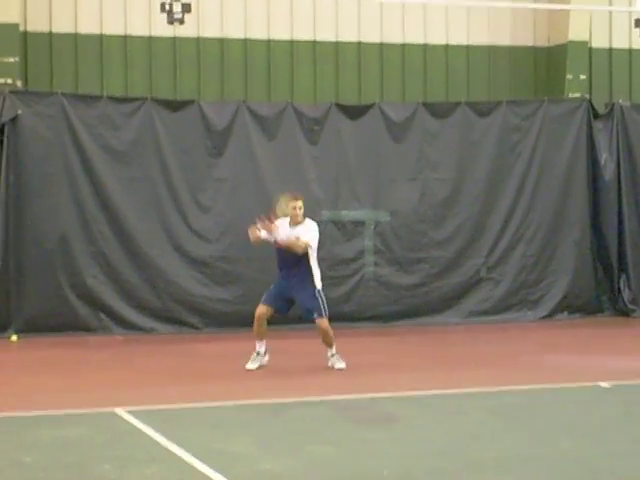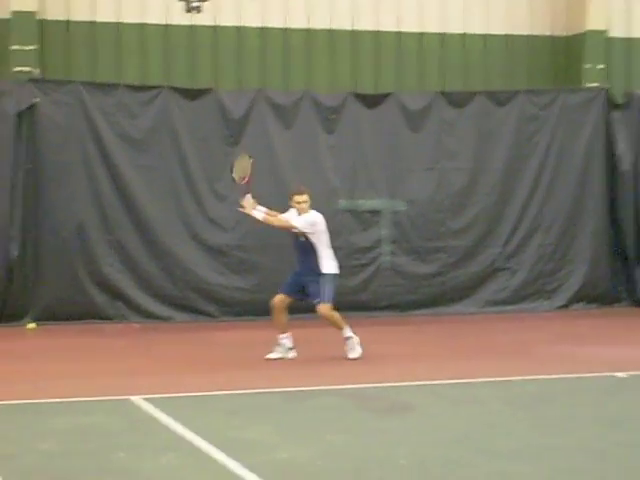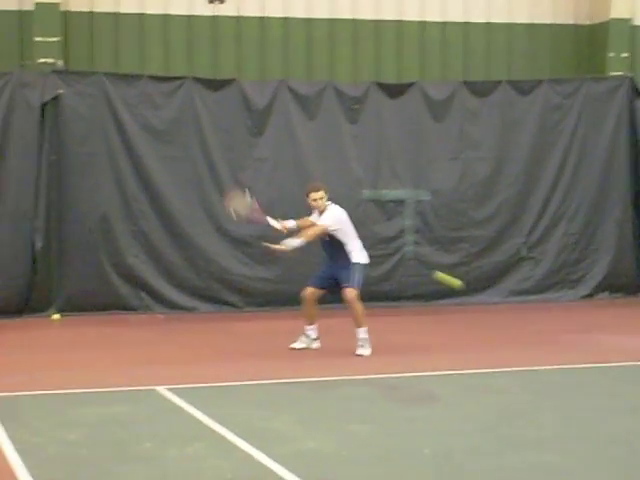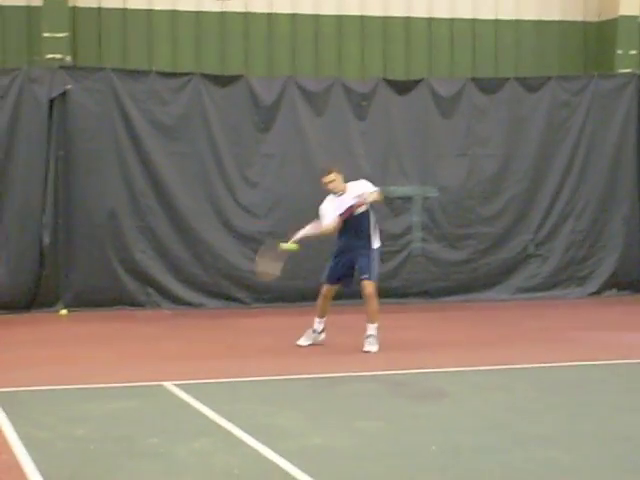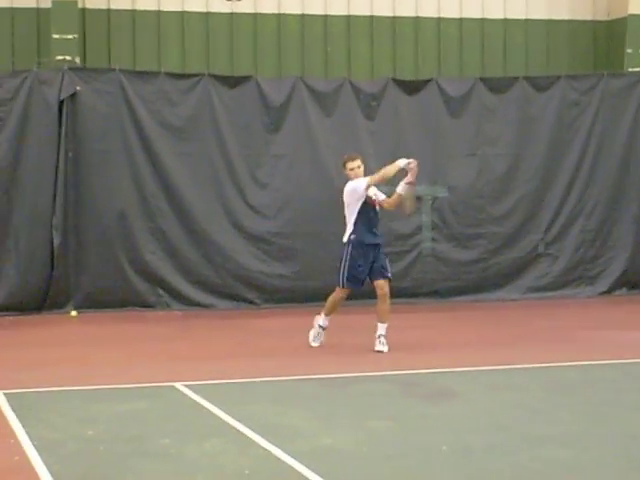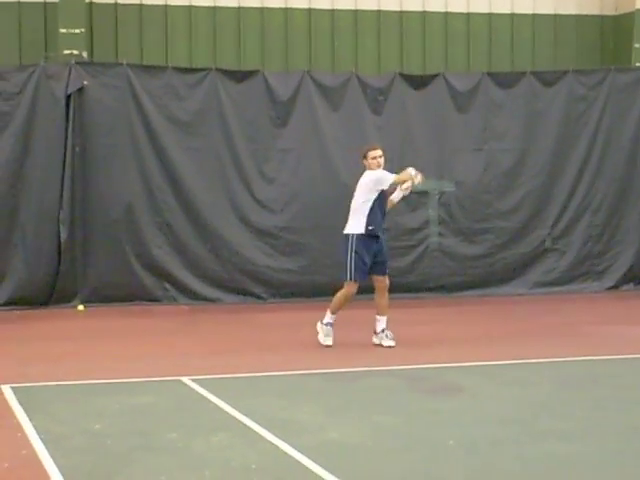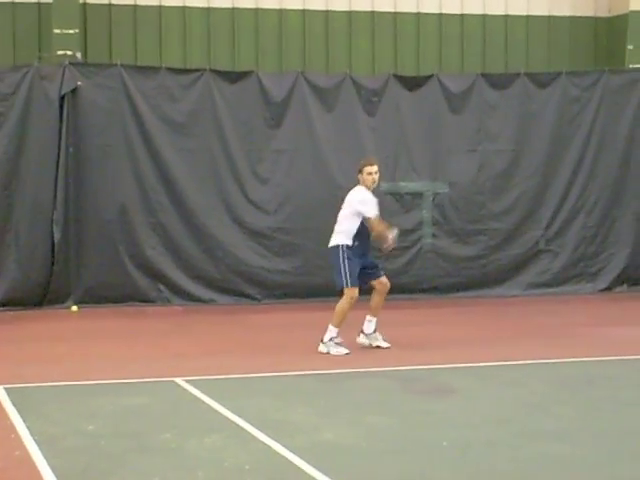
dt=0.2s
person 1, frame 1
left shoulder: (311, 227)
right shoulder: (281, 224)
left elbow: (299, 248)
right elbow: (255, 239)
left wrist: (277, 234)
right wrist: (258, 232)
left hip: (308, 283)
right hip: (284, 281)
left knee: (323, 325)
right knee: (260, 313)
left ankle: (333, 355)
right ankle: (260, 354)
person 1, frame 2
left shoulder: (313, 218)
right shoulder: (293, 213)
left elbow: (282, 224)
right elbow: (280, 218)
left wrist: (255, 213)
right wrist: (256, 206)
left hip: (322, 272)
right hip: (304, 270)
left knee: (324, 310)
right knee: (277, 303)
left ankle: (350, 337)
right ankle: (285, 347)
person 1, frame 3
left shoulder: (333, 212)
right shoulder: (319, 213)
left elbow: (316, 231)
right elbow: (312, 222)
left wrist: (290, 242)
right wrist: (291, 225)
left hip: (353, 260)
right hip: (333, 262)
left knee: (350, 296)
right knee: (308, 296)
left ankle: (363, 340)
right ankle: (310, 337)
person 1, frame 4
left shoulder: (360, 185)
right shoulder: (327, 204)
left elbow: (375, 195)
right elbow: (331, 228)
left wrist: (369, 197)
right wrist: (306, 231)
left hip: (367, 247)
right hip: (344, 249)
left knee: (369, 291)
right knee: (326, 292)
left ankle: (371, 336)
right ankle: (317, 331)
person 1, frame 5
left shoulder: (369, 188)
right shoulder: (352, 188)
left elbow: (390, 205)
right elbow: (381, 176)
left wrist: (405, 185)
right wrist: (400, 163)
left hip: (375, 245)
right hip: (355, 246)
left knee: (383, 291)
right knee: (342, 293)
left ankle: (380, 336)
right ankle: (321, 323)
person 1, frame 6
left shoulder: (376, 180)
right shoulder: (375, 176)
left elbow: (381, 208)
right elbow: (403, 177)
left wrist: (402, 191)
right wrist: (413, 173)
left hip: (374, 238)
right hip: (357, 238)
left knee: (382, 285)
right knee: (351, 289)
left ankle: (380, 331)
right ankle: (326, 323)
person 1, frame 7
left shoulder: (363, 195)
right shoulder: (365, 197)
right elbow: (378, 228)
left wrist: (383, 234)
right wrist: (390, 235)
left hip: (358, 250)
right hip: (343, 249)
left knee: (383, 285)
right knee: (351, 295)
left ankle: (368, 333)
right ankle: (328, 340)
